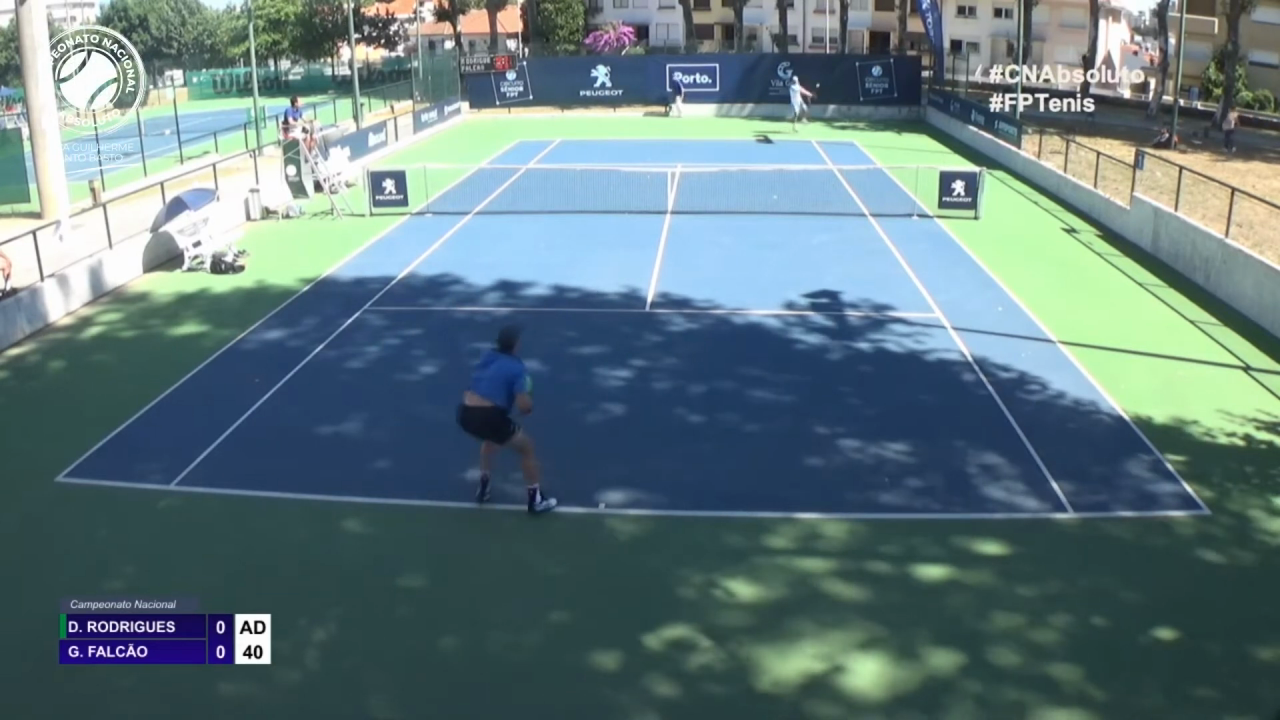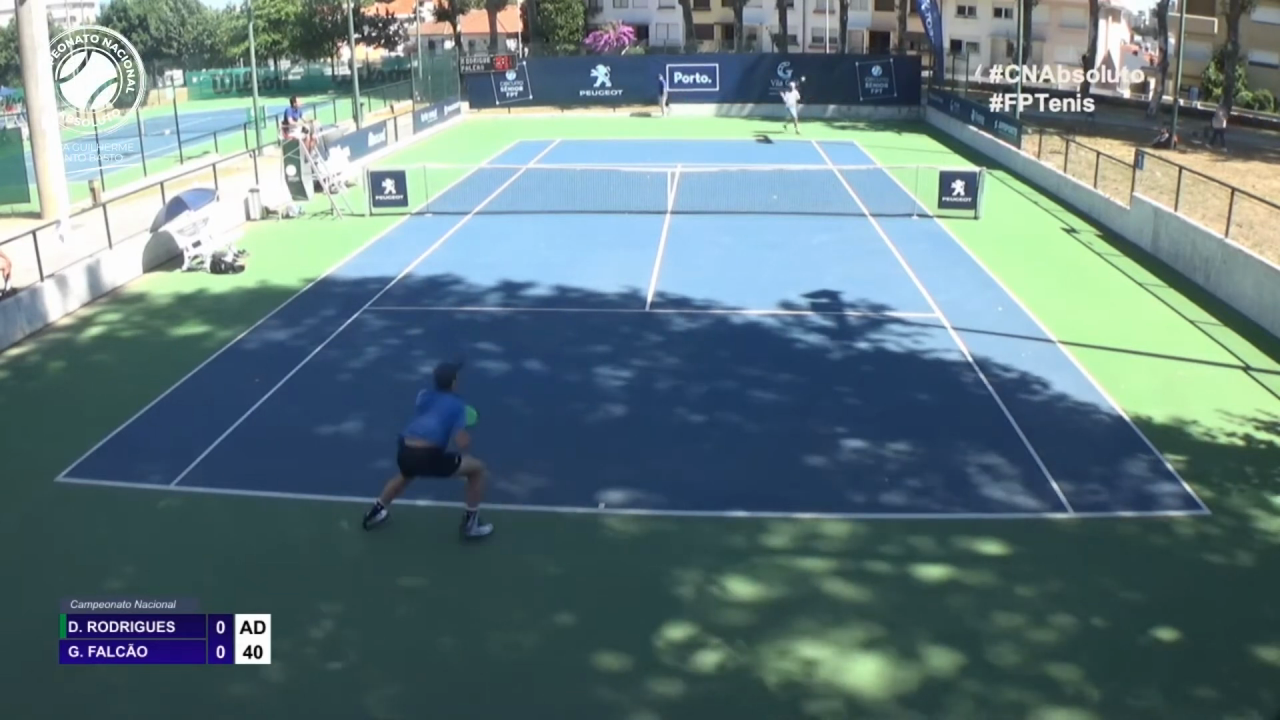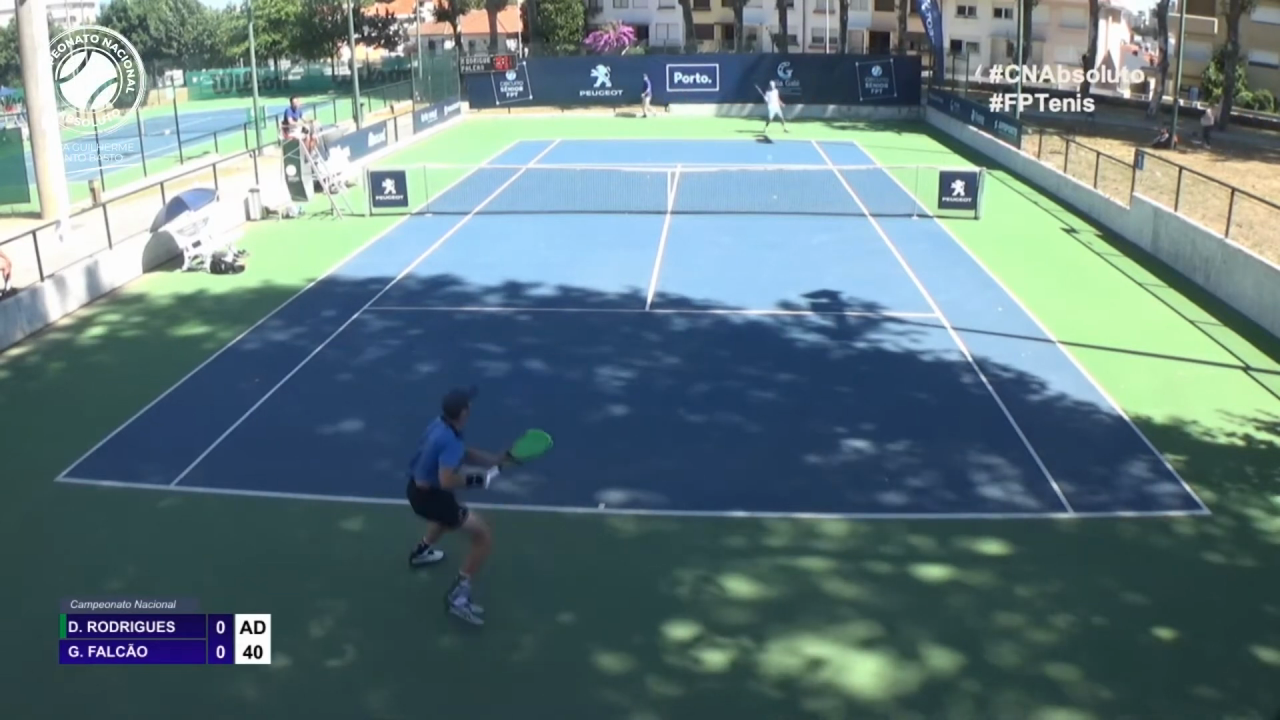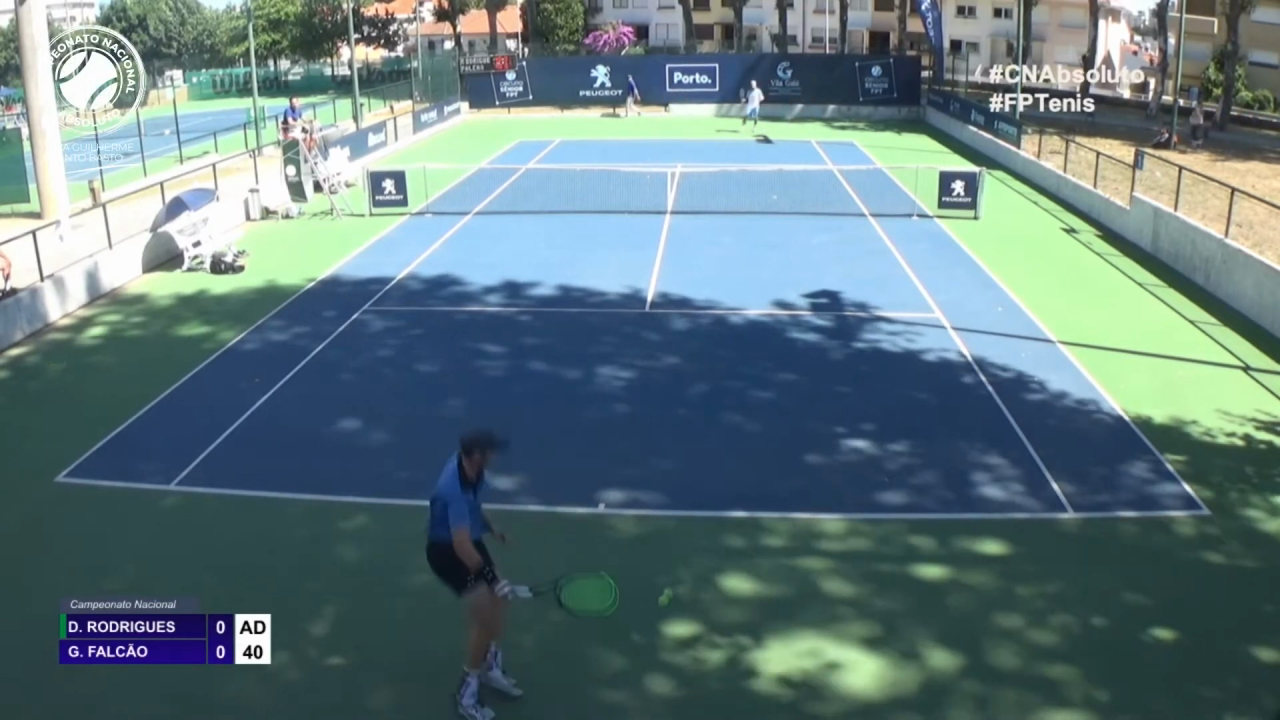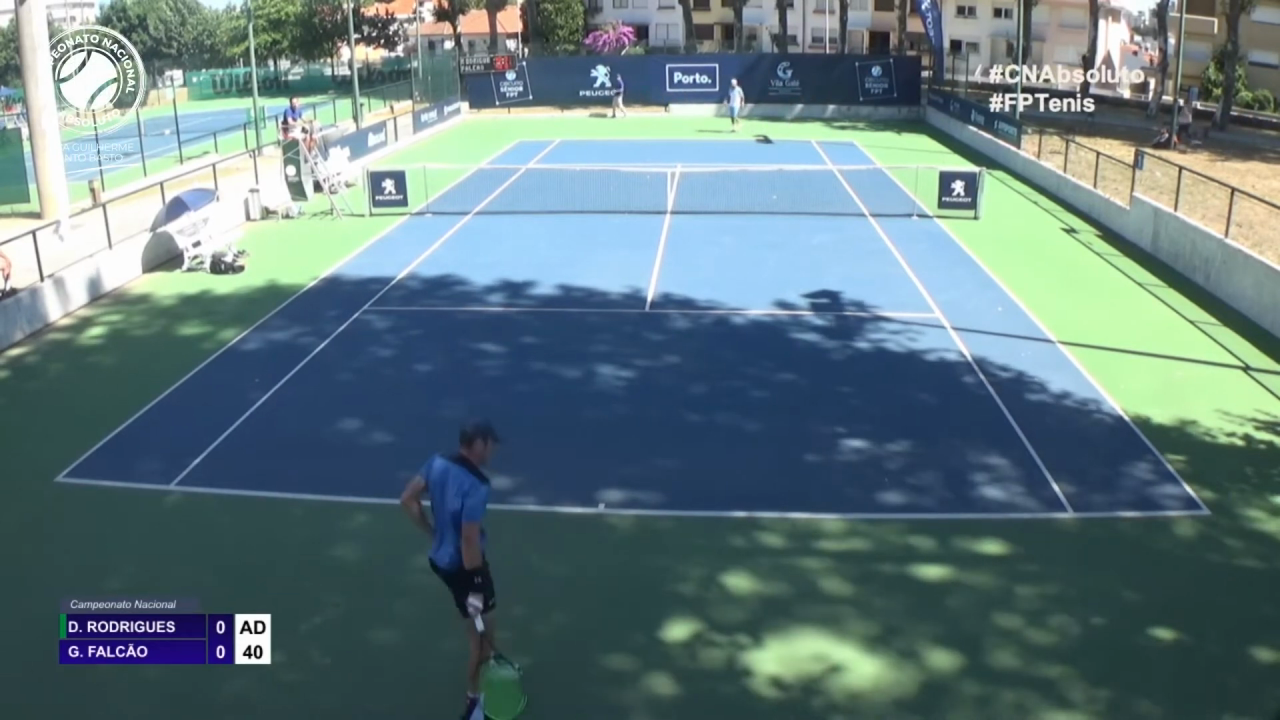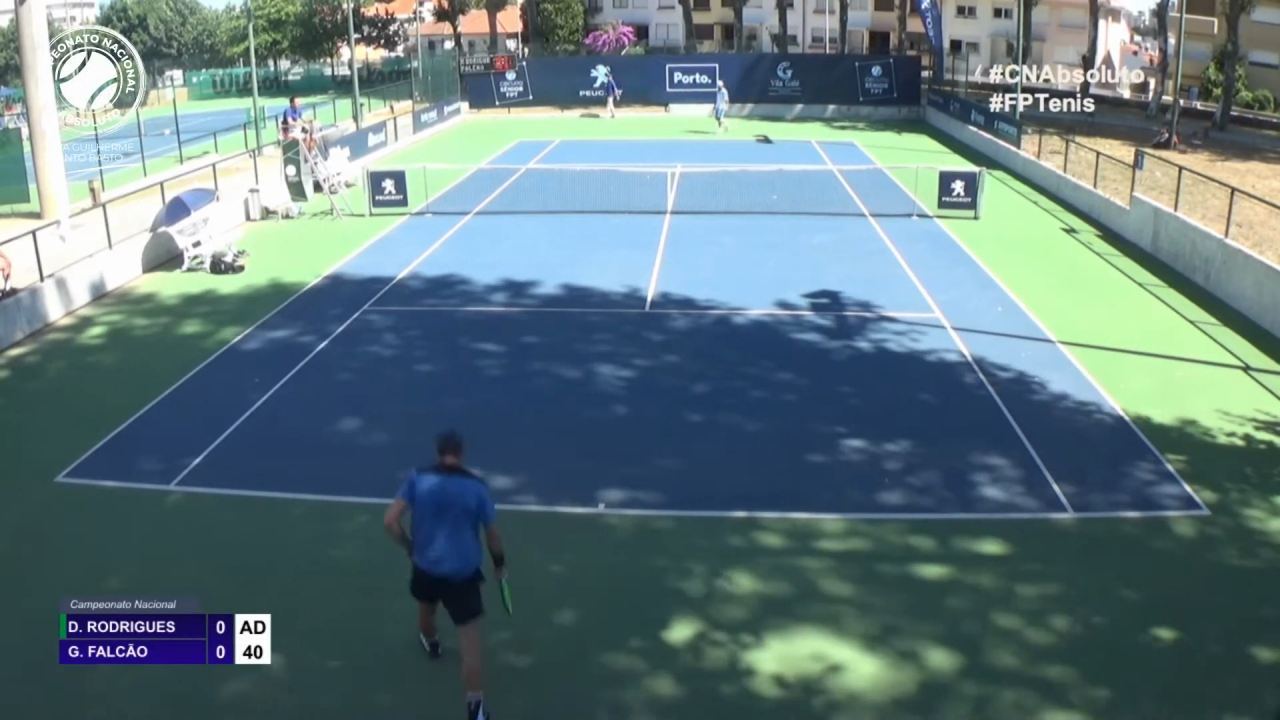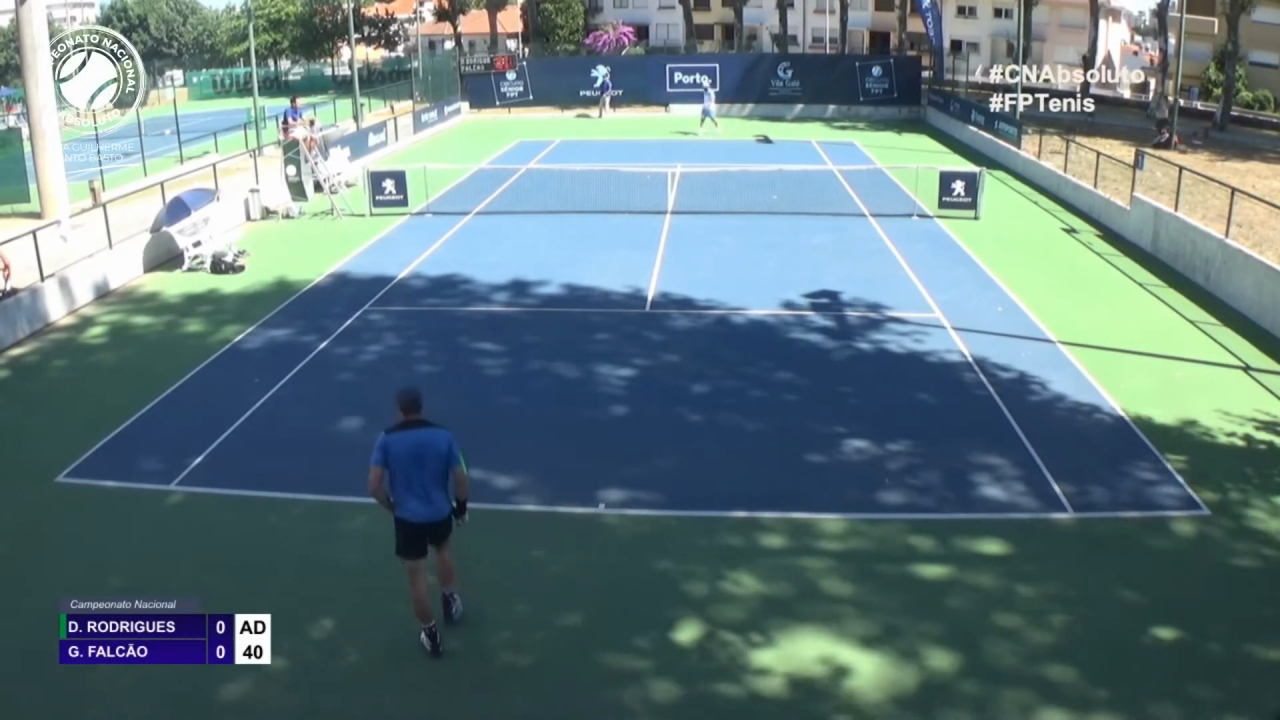
dt=0.4s
person 1, frame 1
left shoulder: (487, 357)
right shoulder: (516, 367)
right elbow: (523, 406)
right wrist: (527, 407)
left hip: (465, 413)
right hip: (488, 415)
left knee: (491, 439)
right knee: (526, 450)
left ankle: (484, 487)
right ankle: (535, 499)
person 1, frame 2
left shoulder: (423, 395)
right shoulder: (457, 404)
right elbow: (461, 444)
right wrist: (464, 437)
left hip: (405, 452)
right hip: (428, 456)
left knee: (404, 478)
right knee: (478, 469)
left ankle: (375, 512)
right ankle: (470, 524)
person 1, frame 3
left shoulder: (440, 425)
right shoulder: (450, 439)
left elbow: (464, 453)
right elbow: (448, 481)
left wrist: (495, 460)
right wrist: (478, 479)
left hip: (419, 489)
right hip: (430, 496)
left knee: (451, 514)
right knee: (484, 536)
left ankle: (422, 551)
right ankle: (458, 596)
person 1, frame 4
left shoulder: (465, 463)
right shoulder: (457, 487)
right elbow: (462, 544)
left wrist: (489, 525)
right wrist: (491, 578)
left hip: (469, 544)
right hip: (447, 552)
left knee: (495, 607)
right knee: (487, 614)
left ankle: (489, 670)
right ankle: (467, 695)
person 1, frame 5
left shoulder: (437, 463)
right shoulder: (476, 486)
left elbow: (408, 498)
right elbow: (470, 541)
left wrist: (432, 533)
right wrist: (475, 588)
left hip: (440, 557)
right hip: (464, 565)
left knee: (473, 615)
right knee: (481, 635)
left ankle: (486, 656)
person 1, frame 6
left shoulder: (417, 480)
right shoulder: (476, 486)
left elbow: (390, 521)
right elbow: (492, 534)
left wrist: (410, 547)
right wrist: (499, 562)
left hip: (425, 569)
right hip: (463, 572)
left knee: (425, 611)
right knee: (471, 642)
left ankle: (430, 642)
person 1, frame 7
left shoulder: (387, 439)
right shoulder: (443, 436)
left elbow: (374, 485)
right elbow: (460, 479)
left wrist: (391, 507)
right wrist: (461, 506)
left hip: (407, 518)
right hip: (440, 514)
left knee: (418, 580)
right knee: (444, 553)
left ankle: (431, 635)
right ankle: (450, 601)
